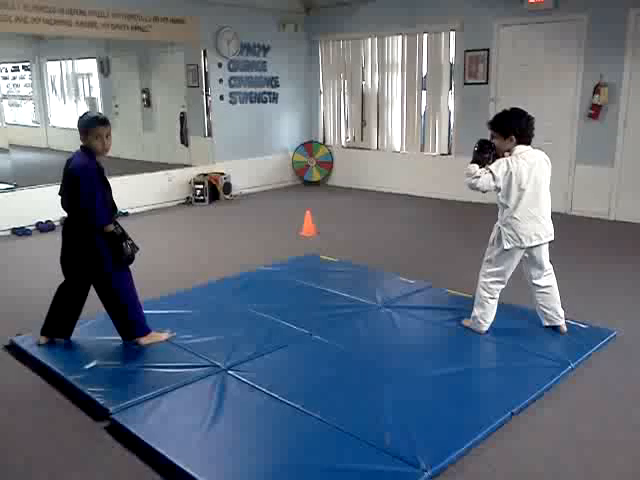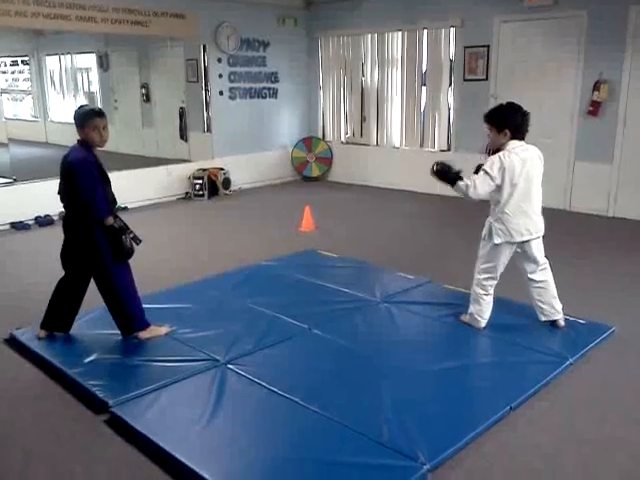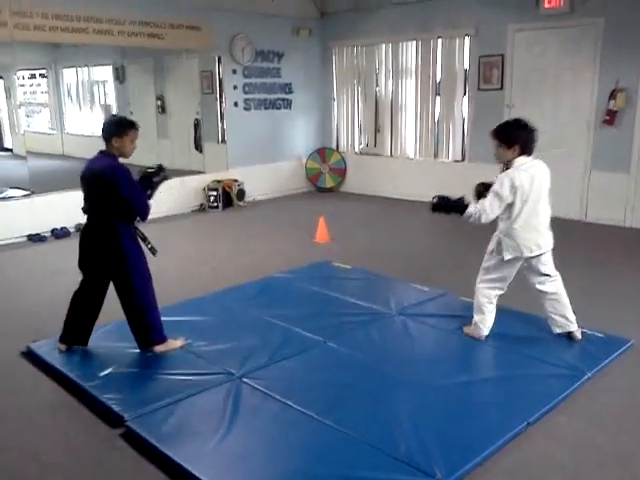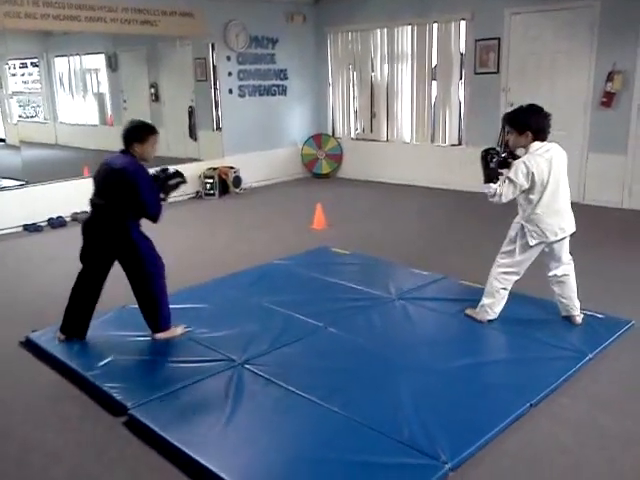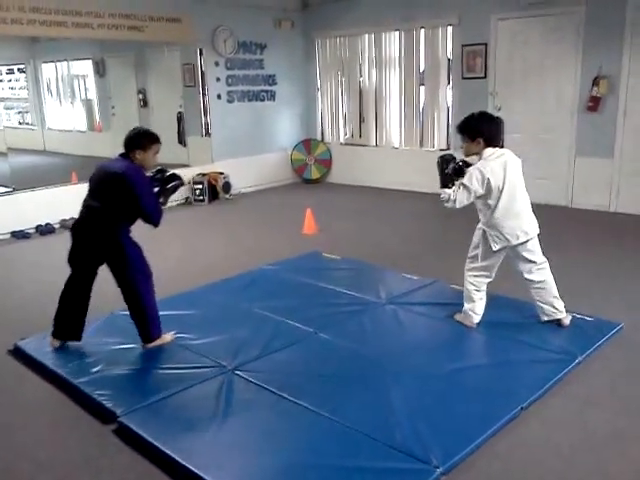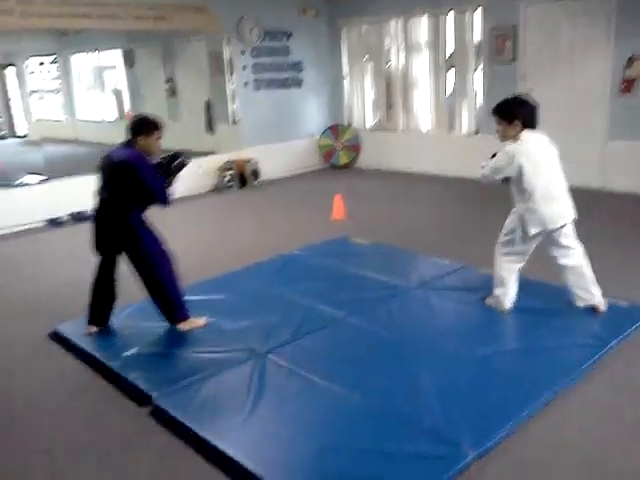
dt=0.7s
person 1, frame 1
left shoulder: (76, 161)
right shoulder: (87, 167)
right elbow: (95, 210)
right wrist: (114, 233)
left hip: (76, 233)
right hip: (91, 237)
left knee: (74, 283)
right knee: (118, 282)
left ankle: (50, 333)
right ankle: (140, 332)
person 1, frame 2
left shoulder: (73, 155)
right shoulder: (84, 161)
right elbow: (95, 203)
right wrist: (113, 227)
left hip: (77, 227)
right hip: (91, 230)
left knee: (75, 277)
right knee: (117, 276)
left ankle: (50, 326)
right ankle: (139, 326)
person 1, frame 3
left shoulder: (92, 165)
right shoulder: (117, 170)
right elbow: (140, 209)
left wrist: (139, 186)
right wrist: (147, 188)
left hip: (94, 235)
right hip: (116, 239)
left knee: (91, 287)
right knee: (138, 287)
left ankle: (69, 339)
right ankle: (155, 340)
person 1, frame 4
left shoulder: (109, 163)
right shoulder: (136, 171)
right elbow: (153, 213)
left wrist: (151, 186)
right wrist: (160, 193)
left hip: (96, 227)
right hip: (122, 231)
left knee: (89, 278)
right knee: (151, 272)
left ankle: (69, 329)
right ankle: (161, 327)
person 1, frame 5
left shoulder: (106, 168)
right shoulder: (135, 175)
right elbow: (153, 218)
left wrist: (148, 187)
right wrist: (160, 195)
left hip: (84, 229)
right hip: (111, 236)
left knee: (78, 281)
right knee: (139, 279)
left ankle: (61, 334)
right ankle: (152, 335)
person 1, frame 6
left shoulder: (113, 156)
right shoulder: (139, 161)
right elbow: (161, 197)
left wrist: (156, 172)
right wrist: (164, 177)
left hip: (105, 219)
right hip: (127, 222)
left knee: (107, 266)
right knee: (158, 265)
left ankle: (95, 321)
right ankle: (180, 318)
person 2, frame 1
left shoulder: (507, 165)
right shoulder: (543, 159)
left elbow: (475, 181)
left hip: (512, 232)
right hip: (539, 230)
left knee: (491, 277)
right knee: (542, 275)
left ankle: (479, 322)
right ankle: (557, 321)
person 2, frame 2
left shoulder: (499, 160)
right shoulder: (536, 154)
left elbow: (475, 189)
left wrist: (452, 178)
left hip: (504, 228)
right hip: (531, 225)
left knee: (486, 273)
right knee: (539, 269)
left ankle: (477, 317)
right ankle: (554, 315)
person 2, frame 3
left shoulder: (508, 178)
right shoulder: (542, 169)
left elbow: (484, 213)
left wrist: (454, 206)
right wrist: (493, 192)
left hip: (512, 243)
right hip: (539, 240)
left knee: (488, 283)
right knee: (550, 283)
left ankle: (479, 328)
right ankle: (570, 327)
person 2, frame 4
left shoulder: (525, 164)
right shoulder: (558, 152)
left elbow: (499, 195)
left wrist: (490, 172)
left hip: (533, 228)
right hip: (560, 224)
left knee: (505, 268)
right knee: (562, 268)
left ankle: (486, 311)
right ankle: (573, 312)
person 2, frame 5
left shoulder: (478, 171)
right shoulder: (510, 157)
left elbow: (455, 200)
left hip: (496, 232)
right hip: (524, 226)
left knee: (476, 271)
right knee: (537, 270)
left ankle: (470, 315)
right ankle: (558, 314)
person 2, frame 6
left shoulder: (513, 151)
right shoulder: (545, 141)
left elbow: (487, 174)
left wrist: (494, 161)
left hip: (532, 215)
right hip: (559, 210)
left knee: (507, 253)
right knee: (571, 255)
left ankle: (501, 300)
right ankle: (593, 299)
